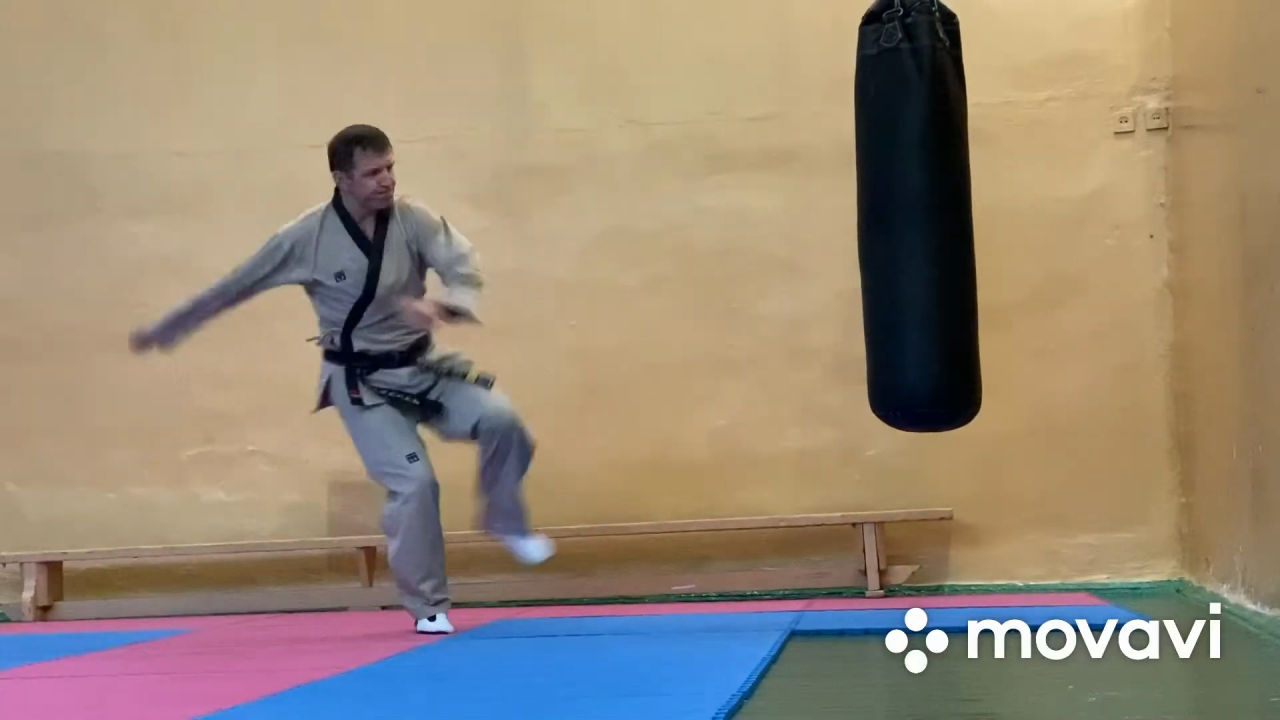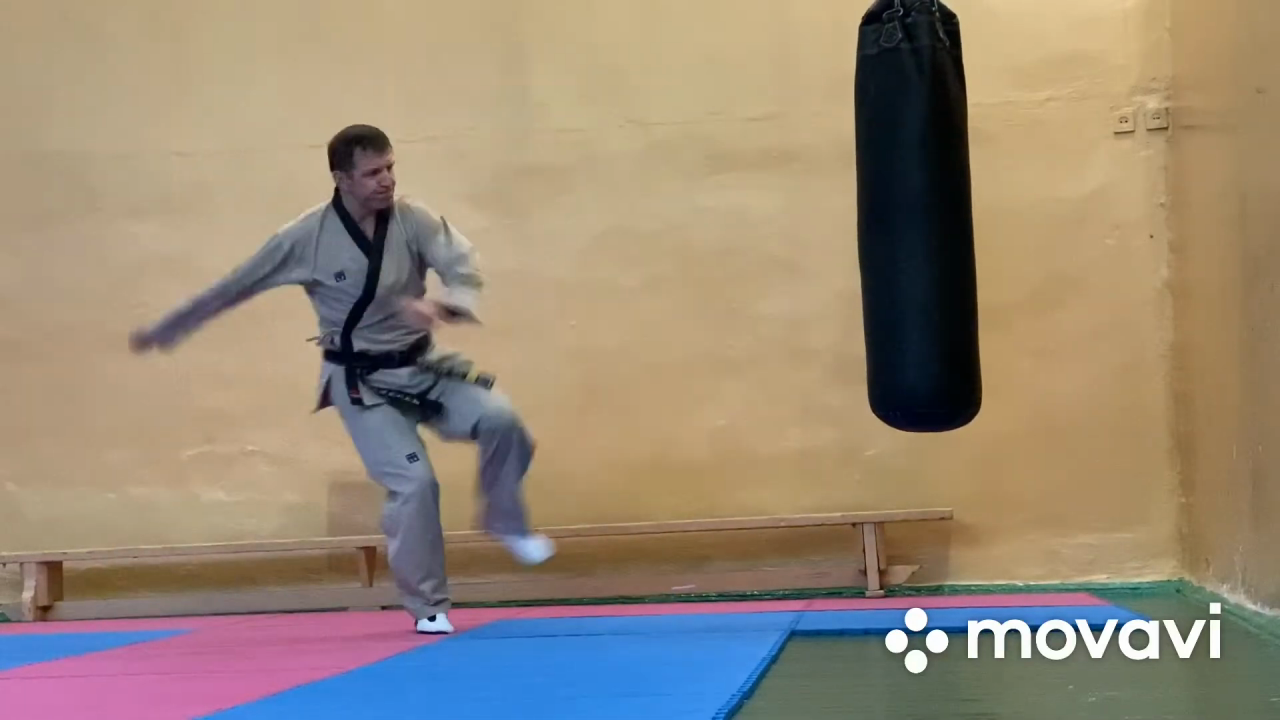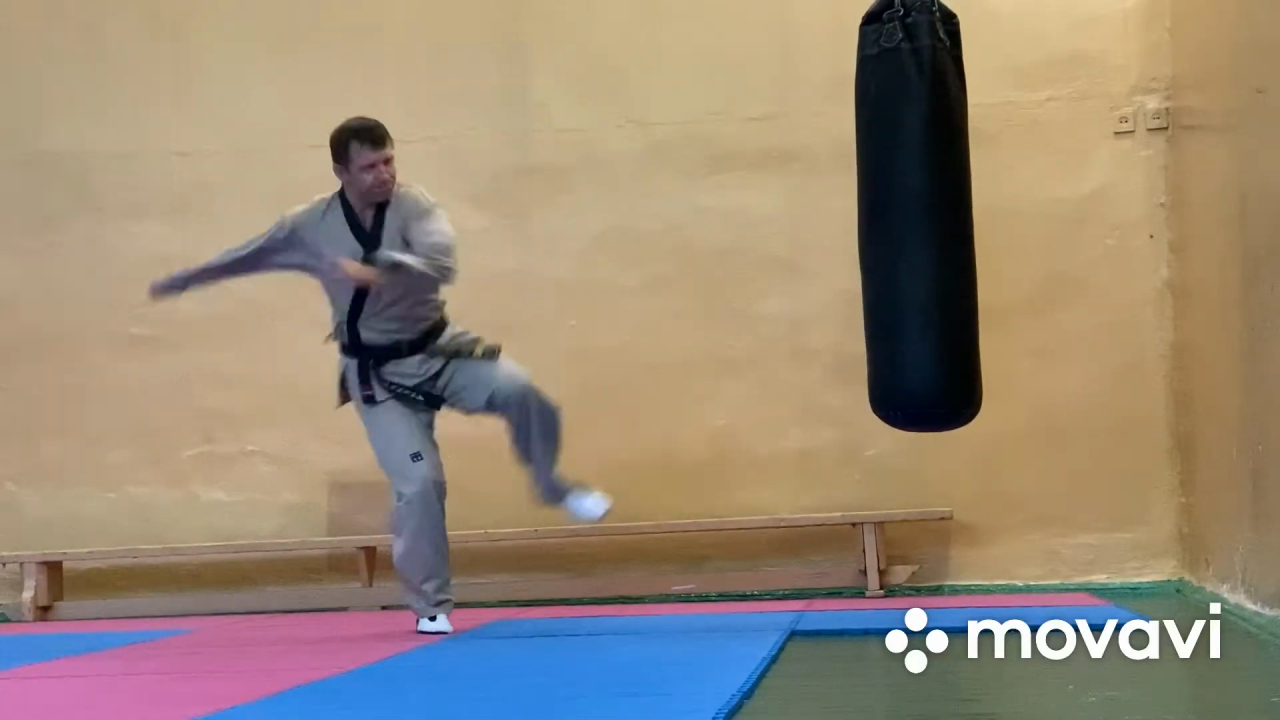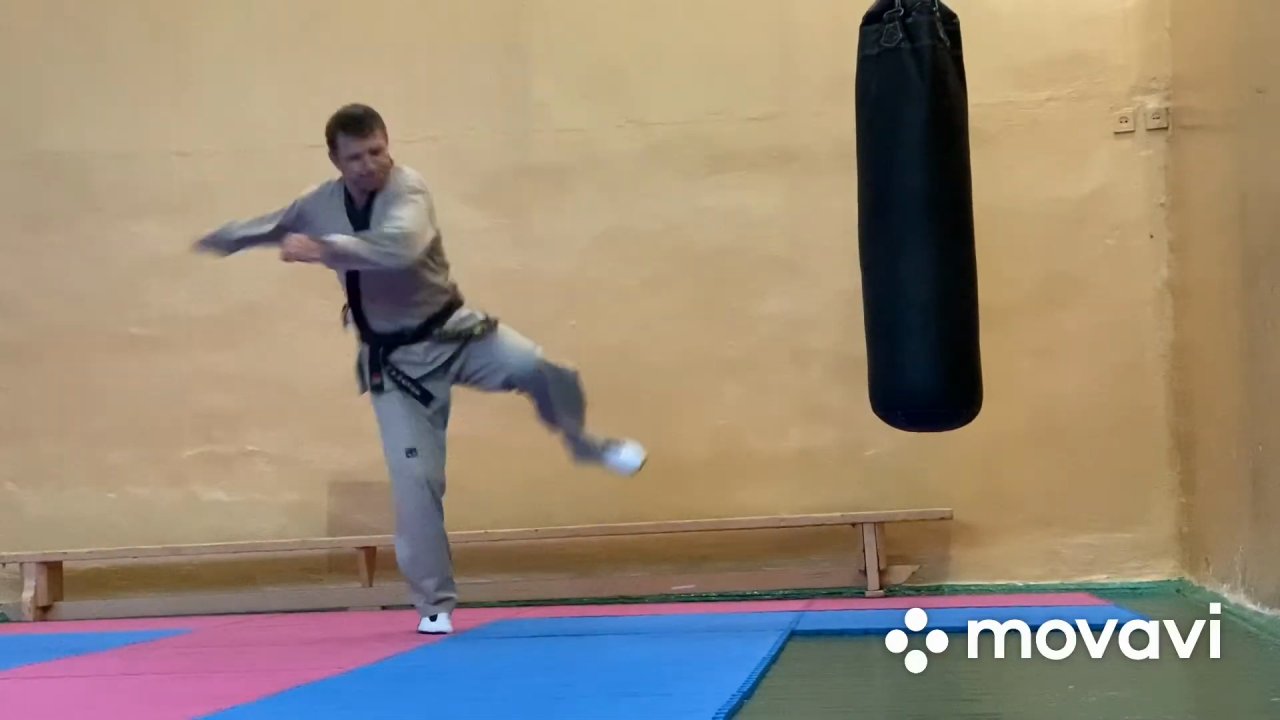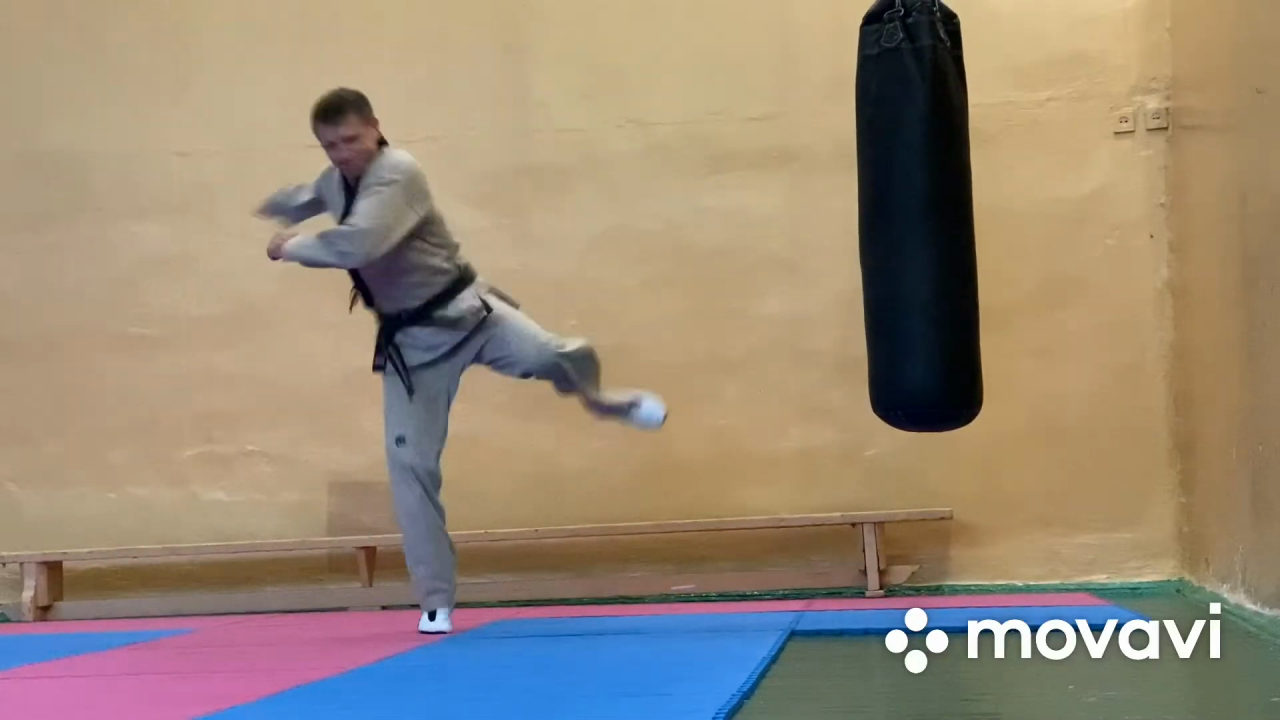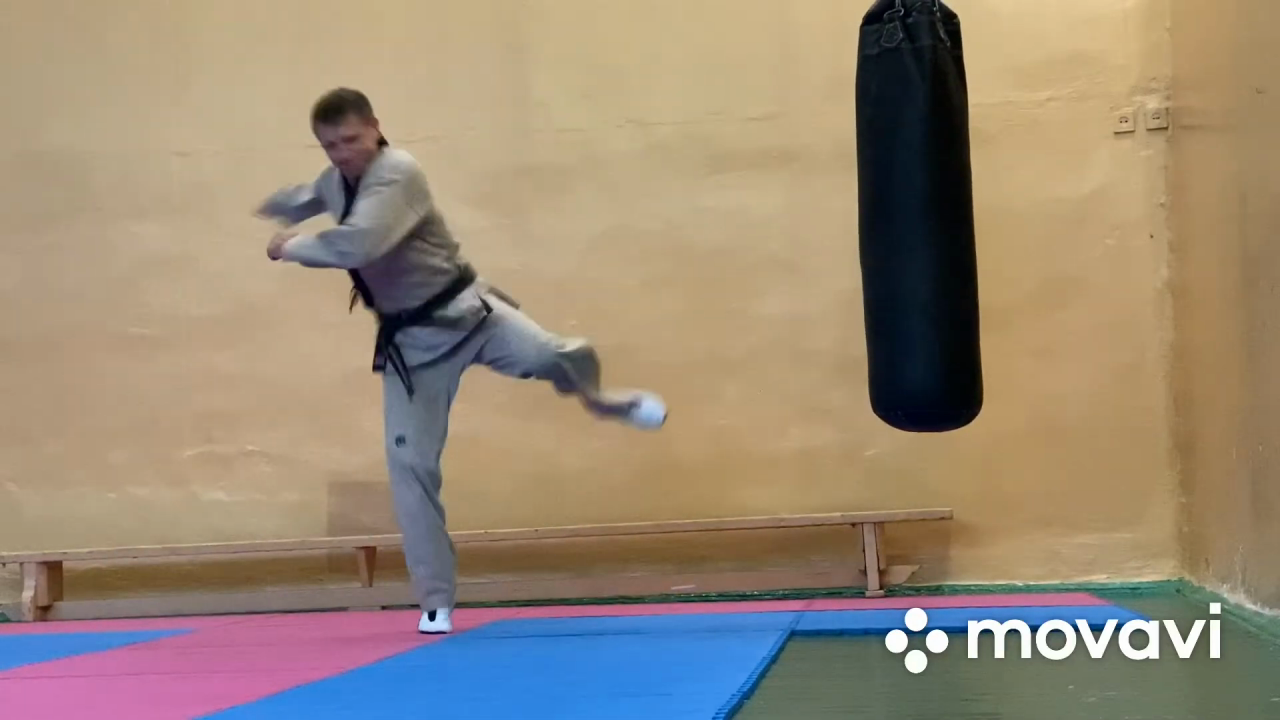
dt=0.2s
person 1, frame 1
left shoulder: (414, 219)
right shoulder: (305, 236)
left elbow: (463, 266)
right elbow: (232, 288)
left wrist: (444, 304)
right wrist: (164, 332)
left hip: (420, 363)
right hip: (360, 381)
left knee: (501, 423)
right knee: (413, 482)
left ankle: (504, 523)
right ankle: (429, 605)
person 1, frame 2
left shoulder: (412, 219)
right shoulder: (304, 234)
left elbow: (463, 266)
right elbow: (231, 285)
left wrist: (442, 305)
right wrist: (165, 328)
left hip: (418, 361)
right hip: (359, 377)
left knee: (500, 422)
right knee: (413, 484)
left ankle: (503, 519)
right ankle: (425, 605)
person 1, frame 3
left shoulder: (413, 205)
right shoulder: (310, 224)
left elbow: (440, 260)
right elbow: (245, 256)
left wrist: (375, 270)
right wrist: (180, 280)
left hip: (437, 347)
right hip: (379, 372)
left knee: (519, 392)
right knee: (419, 483)
left ankle: (552, 487)
right ankle: (432, 604)
person 1, frame 4
left shoulder: (407, 187)
right shoulder: (319, 203)
left elbow: (399, 247)
right elbow: (272, 226)
left wrist: (323, 249)
right wrist: (218, 240)
left hip: (451, 331)
right hip: (394, 359)
left knee: (536, 369)
right knee: (416, 478)
left ankle: (584, 444)
right ankle: (435, 602)
person 1, frame 5
left shoulder: (398, 173)
right shoulder: (335, 180)
left elbow: (359, 243)
right elbow: (304, 199)
left wrist: (292, 246)
right wrist: (276, 209)
left hip: (462, 311)
right hip: (408, 339)
left knee: (549, 356)
right knee: (410, 465)
left ankle: (603, 401)
right ankle: (435, 600)
person 1, frame 6
left shoulder: (396, 174)
right shoulder: (343, 178)
left elbow: (361, 245)
left wrist: (289, 245)
right wrist: (278, 210)
left hip: (464, 309)
right hip: (410, 333)
left knee: (545, 357)
right knee: (409, 461)
left ankle: (605, 397)
right ankle: (435, 597)
